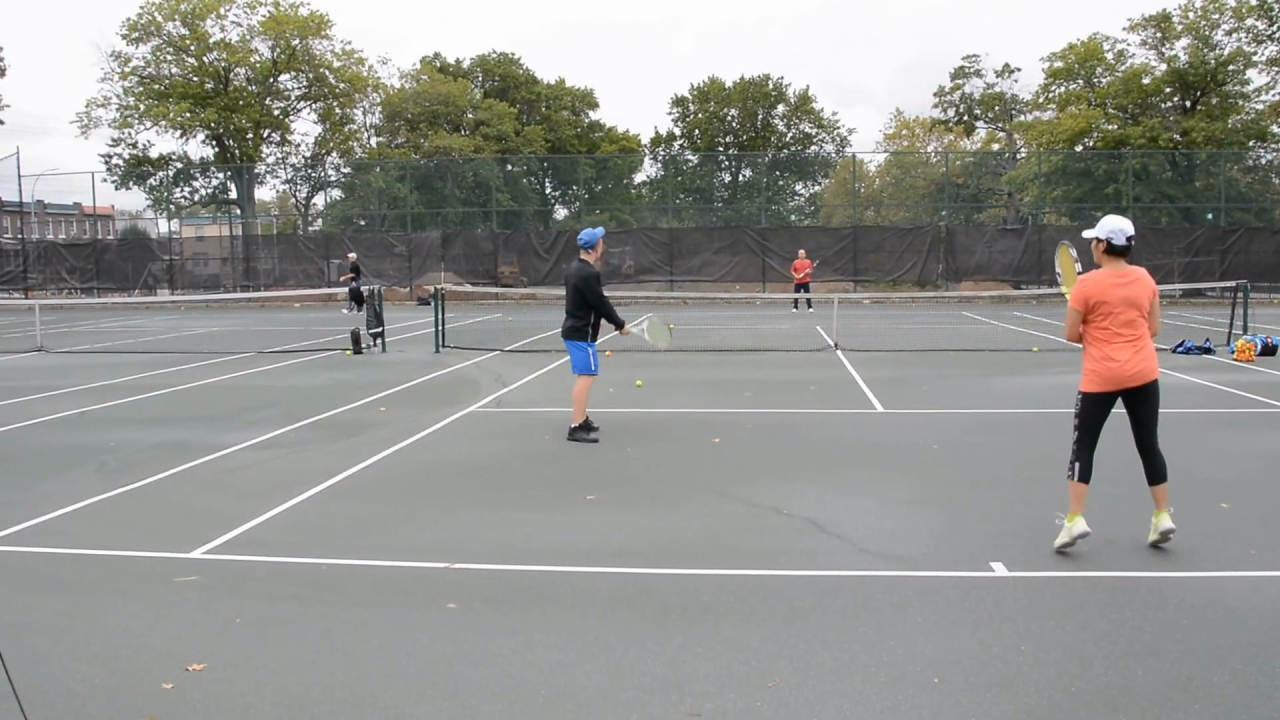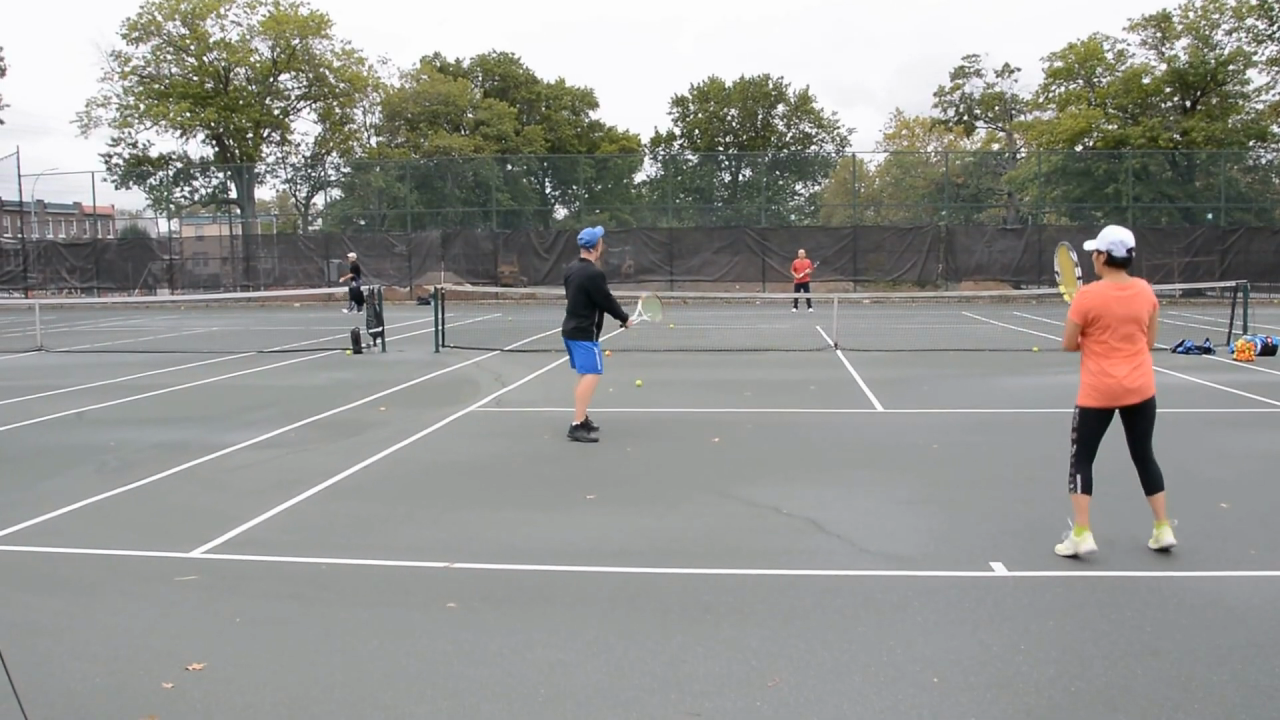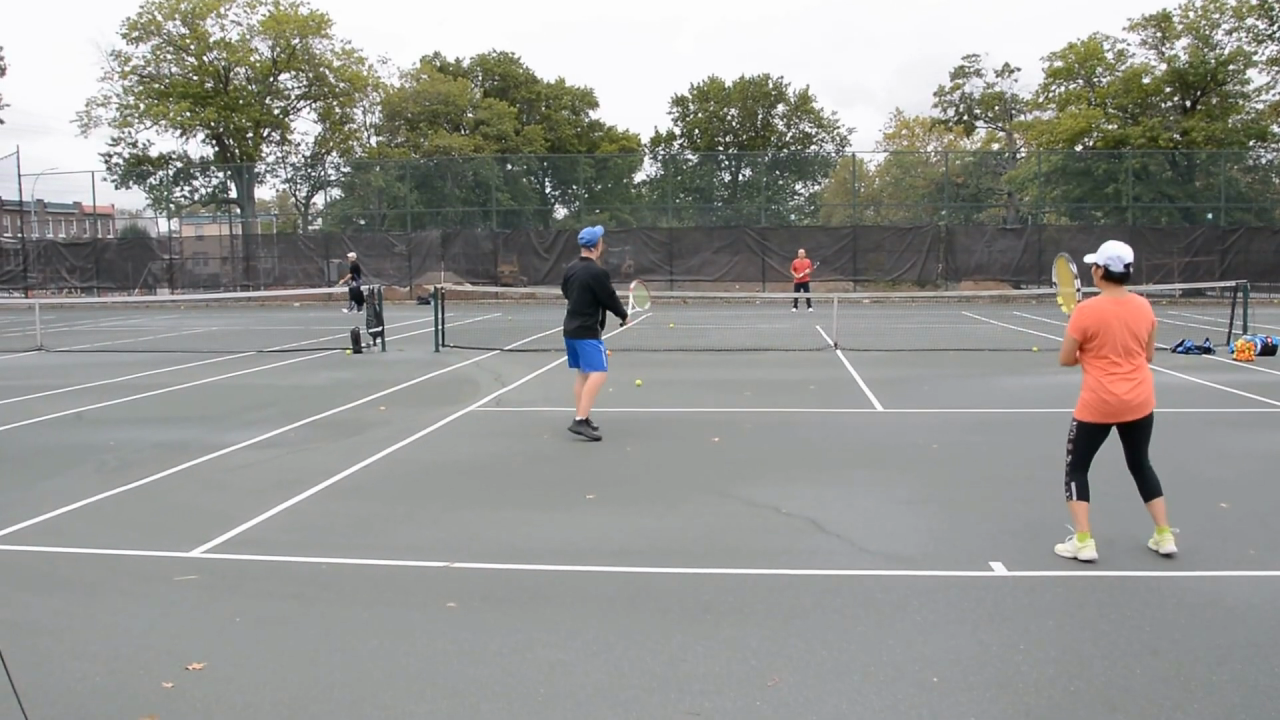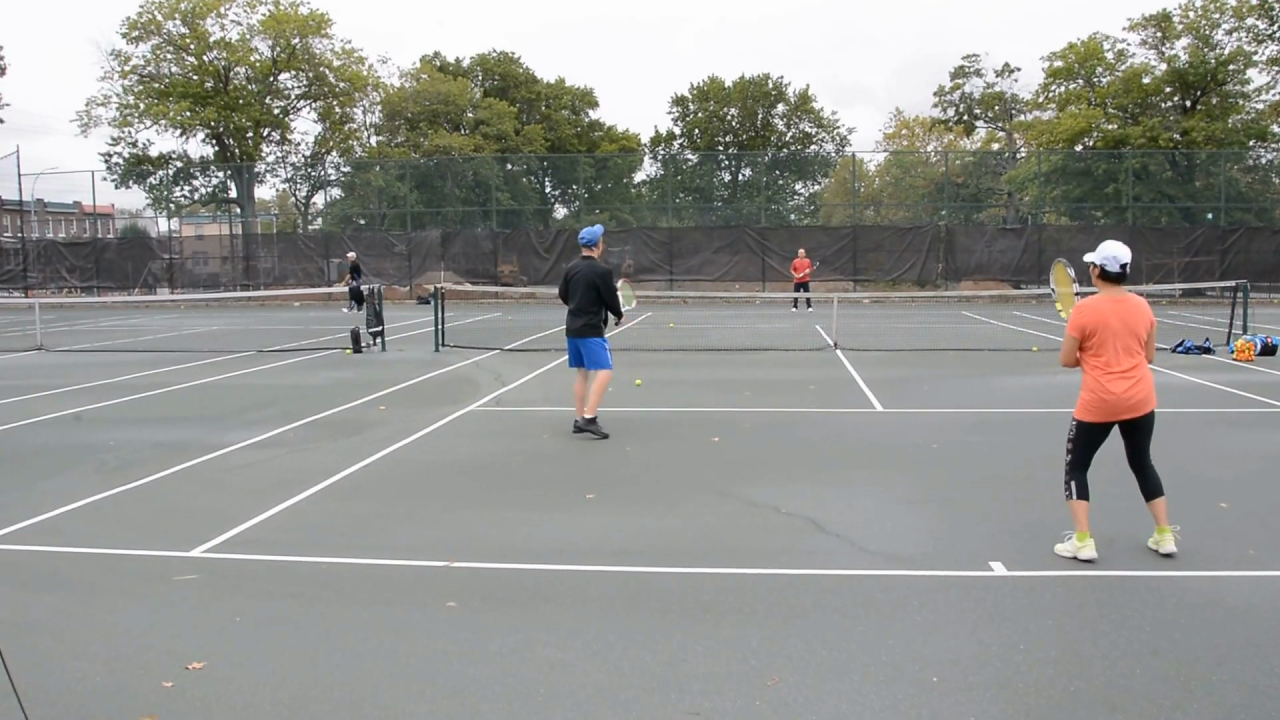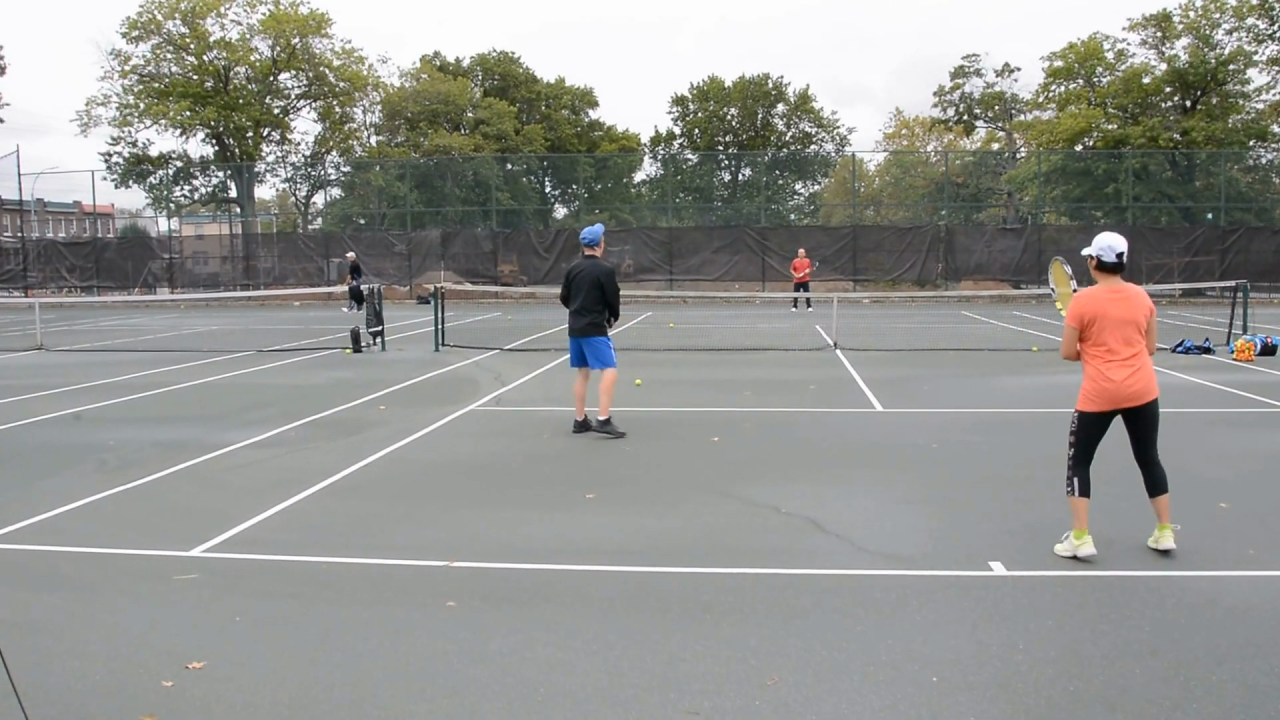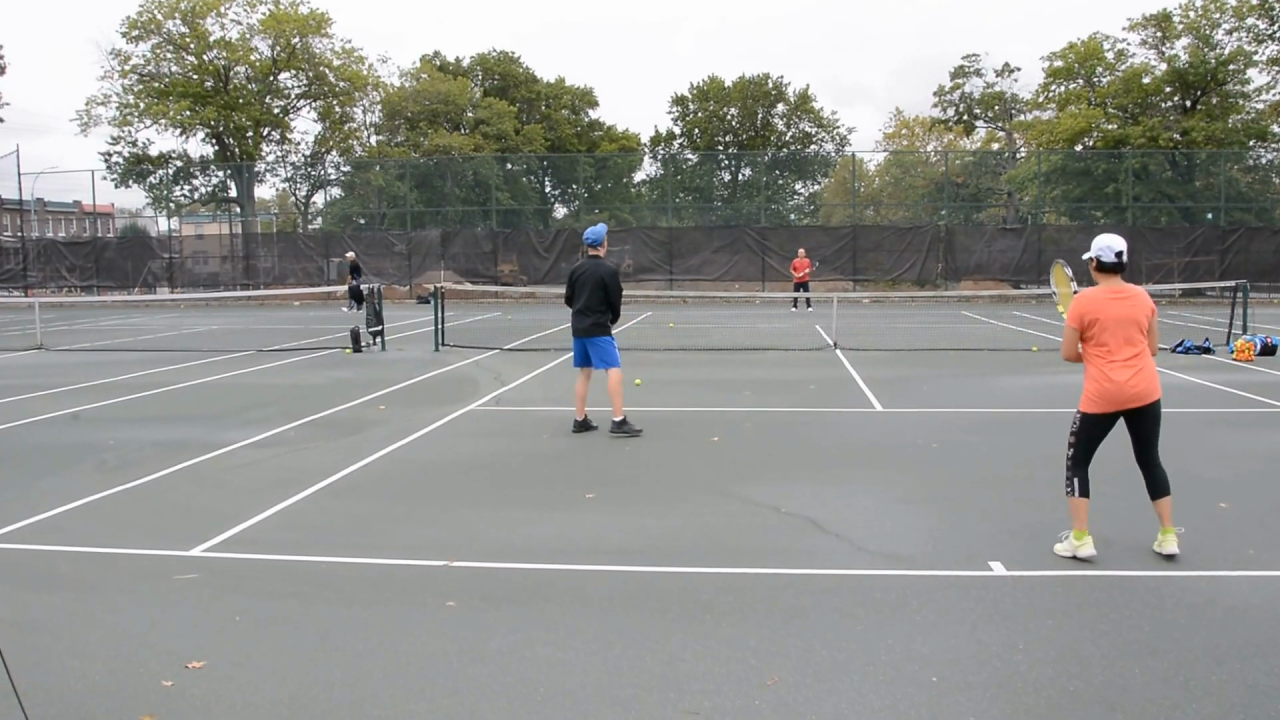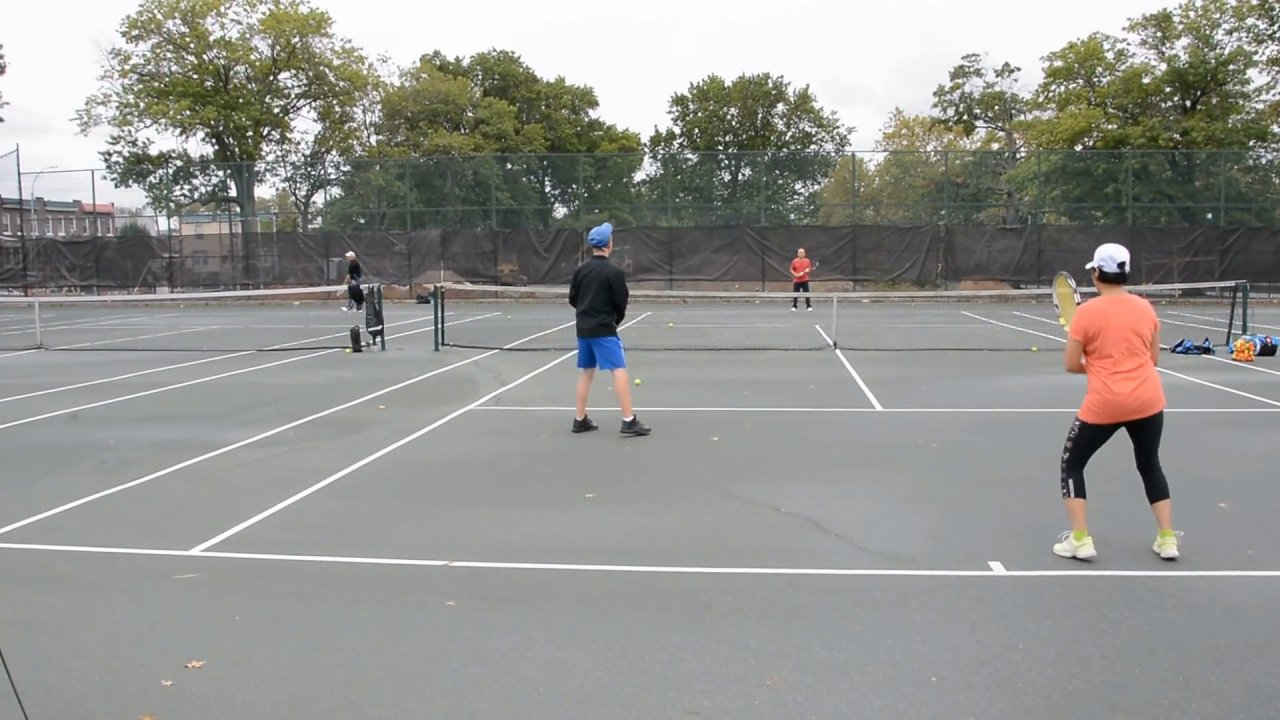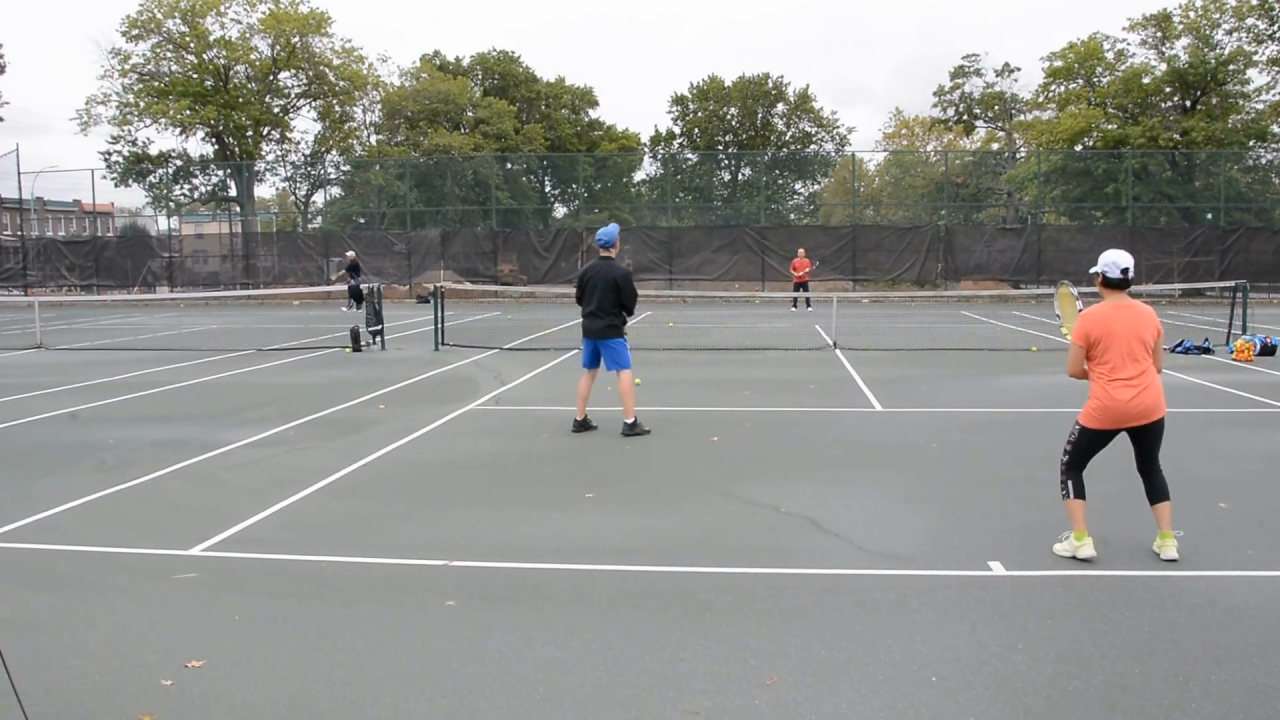
dt=0.1s
person 1, frame 1
left shoulder: (1087, 284)
right shoulder: (1145, 279)
left elbow: (1071, 334)
right elbow: (1154, 329)
left hip: (1101, 378)
right hip: (1143, 374)
left knee: (1083, 446)
right knee: (1148, 444)
left ankle: (1074, 520)
right ankle: (1162, 517)
person 1, frame 2
left shoulder: (1087, 295)
right shoulder: (1145, 292)
left elbow: (1068, 344)
right elbow: (1150, 342)
left hip: (1099, 392)
right hip: (1140, 388)
left knee: (1081, 459)
right knee: (1144, 456)
left ankle: (1081, 535)
right ankle: (1163, 529)
person 1, frame 3
left shoulder: (1086, 311)
right shoulder: (1144, 308)
left elbow: (1066, 359)
right elbow: (1148, 356)
left hip: (1097, 406)
right hip: (1140, 402)
left knee: (1076, 467)
right knee: (1140, 465)
left ankle: (1083, 542)
right ankle: (1165, 536)
person 1, frame 4
left shoulder: (1084, 310)
right shoulder: (1142, 307)
left elbow: (1066, 360)
right elbow: (1148, 356)
left hip: (1097, 405)
right hip: (1140, 401)
left knee: (1075, 467)
right knee: (1142, 464)
left ankle: (1083, 540)
right ankle: (1165, 535)
person 1, frame 5
left shoulder: (1082, 300)
right shoulder: (1142, 297)
left elbow: (1067, 352)
right elbow: (1150, 348)
left hip: (1100, 395)
right hip: (1142, 391)
left knee: (1078, 462)
right knee: (1149, 458)
left ankle: (1081, 538)
right ankle: (1165, 532)
person 1, frame 6
left shoulder: (1082, 300)
right shoulder: (1142, 297)
left elbow: (1068, 353)
right elbow: (1152, 348)
left hip: (1102, 396)
right hip: (1144, 392)
left knee: (1077, 462)
right knee: (1150, 461)
left ankle: (1081, 539)
right ankle: (1168, 537)
person 1, frame 7
left shoulder: (1086, 312)
right shoulder: (1146, 308)
left elbow: (1071, 364)
right elbow: (1154, 359)
left hip: (1103, 405)
right hip: (1147, 402)
left knee: (1071, 464)
right knee: (1150, 466)
left ankle: (1080, 539)
right ankle: (1168, 540)
person 1, frame 8
left shoulder: (1089, 318)
right shoulder: (1149, 315)
left elbow: (1074, 370)
right elbow: (1157, 366)
left hip: (1104, 411)
right hip: (1149, 408)
left knee: (1070, 467)
right knee: (1151, 469)
left ankle: (1081, 540)
right ankle: (1167, 540)
person 2, frame 1
left shoulder: (575, 269)
right shoulder: (588, 274)
right elbow: (601, 304)
right wrist: (620, 325)
left hip: (576, 331)
right hip: (581, 334)
left knee: (586, 376)
right knee: (586, 376)
left ankle: (582, 420)
right ankle: (576, 428)
person 2, frame 2
left shoulder: (572, 269)
right shoulder: (594, 274)
right elbow: (606, 301)
right wrist: (624, 318)
left hip: (570, 330)
right hip: (584, 333)
left knee: (583, 374)
right knee: (590, 376)
left ankle: (581, 421)
right ankle: (576, 427)
person 2, frame 3
left shoulder: (572, 269)
right shoulder: (597, 272)
left elbow: (566, 292)
right elbow: (610, 298)
right wrist: (623, 315)
left hip: (571, 329)
right hip: (588, 331)
left knee: (583, 373)
right knee: (598, 374)
left ankle: (582, 418)
right ankle: (580, 420)
person 2, frame 4
left shoulder: (571, 269)
right shoulder: (602, 271)
left elbow: (563, 296)
right elbow: (611, 299)
right wrist: (619, 315)
left hip: (572, 329)
right hip: (591, 331)
left knee: (582, 373)
right knee: (604, 372)
left ankle: (580, 419)
right ankle: (588, 418)
person 2, frame 5
left shoulder: (573, 268)
right shoulder: (605, 270)
left elbow: (564, 298)
right elbow: (613, 299)
right wrist: (614, 318)
left hip: (575, 328)
right hip: (595, 329)
left knee: (583, 372)
right knee: (609, 370)
left ankle: (580, 420)
right ankle: (603, 419)
person 2, frame 6
left shoulder: (576, 269)
right shoulder: (608, 271)
left elbow: (568, 299)
right elbow: (616, 301)
right wrist: (612, 319)
left hip: (579, 328)
right hip: (599, 330)
left knee: (584, 372)
right knee: (614, 371)
left ankle: (580, 420)
right ankle: (619, 420)
person 2, frame 7
left shoulder: (581, 270)
right shoulder: (614, 272)
left elbow: (573, 299)
right elbow: (621, 302)
right wrist: (617, 319)
left hip: (583, 329)
right hip: (604, 330)
left knee: (587, 373)
right knee: (619, 371)
left ankle: (580, 420)
right ankle: (628, 421)
person 2, frame 8
left shoulder: (587, 271)
right shoulder: (621, 272)
left elbow: (579, 299)
right elbow: (630, 302)
right wrist: (624, 316)
left hip: (589, 329)
right hip: (611, 331)
left knee: (588, 373)
right knee: (624, 373)
left ankle: (580, 419)
right ankle: (630, 422)
